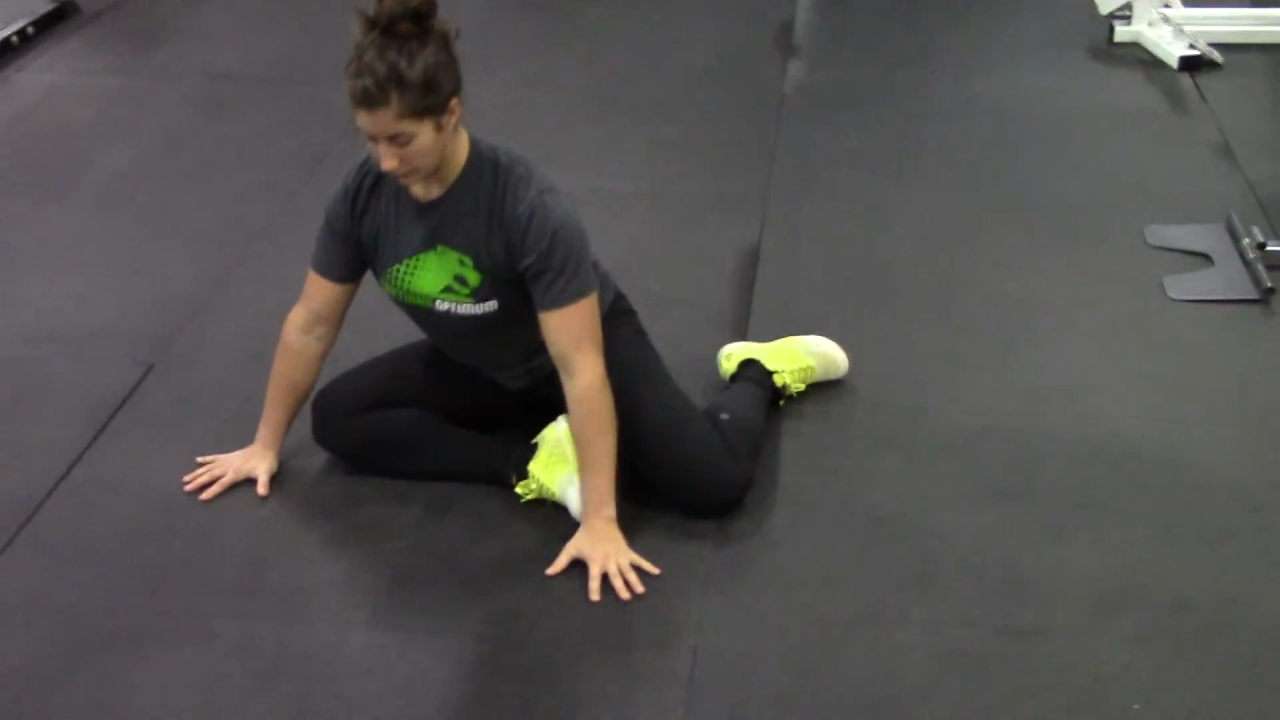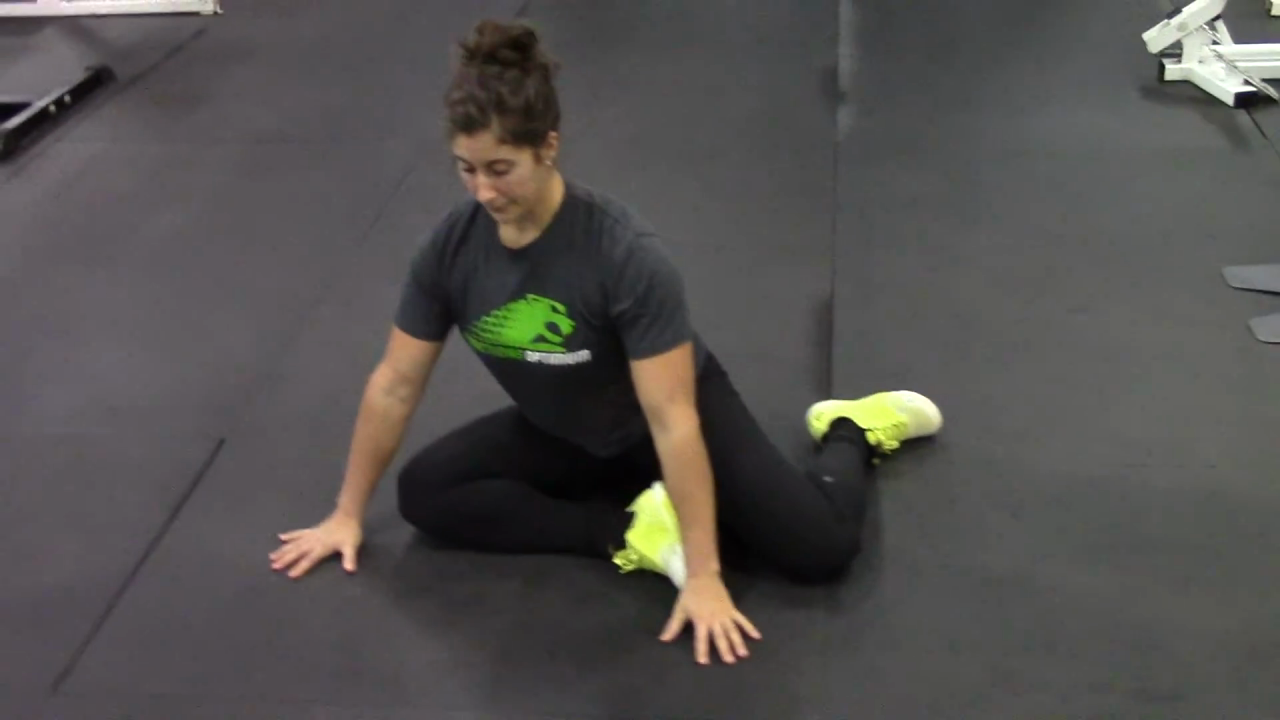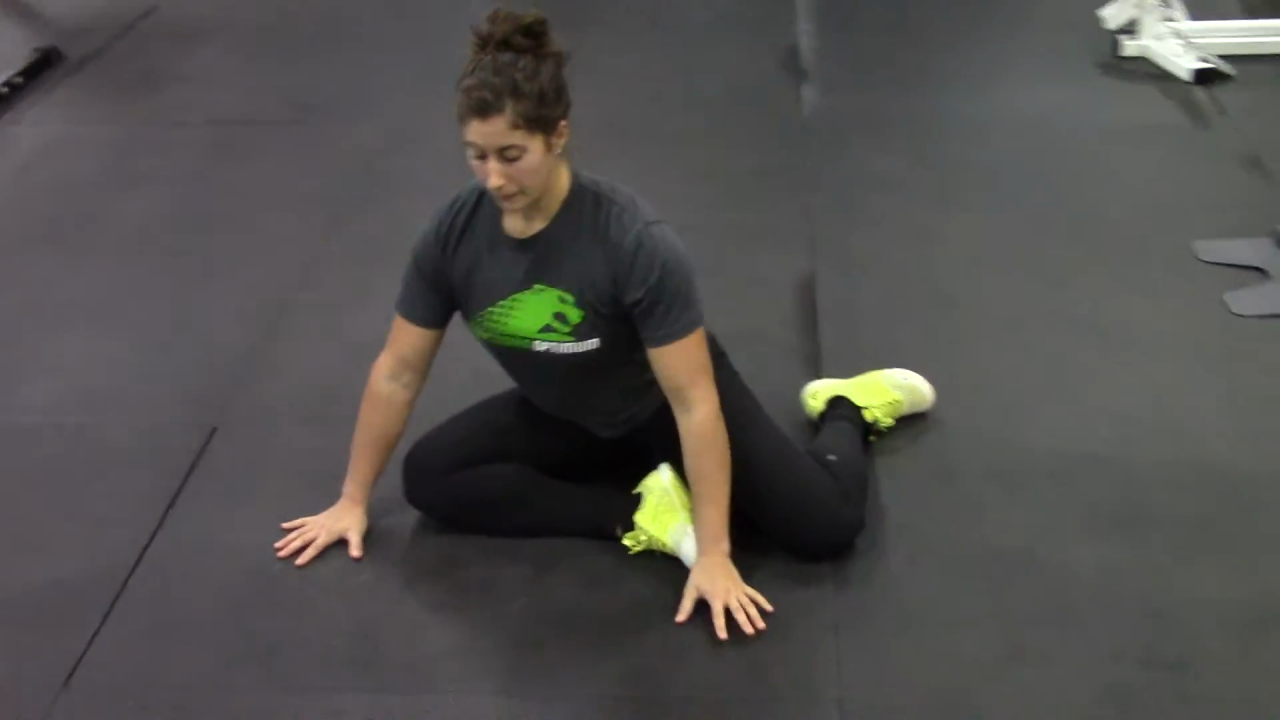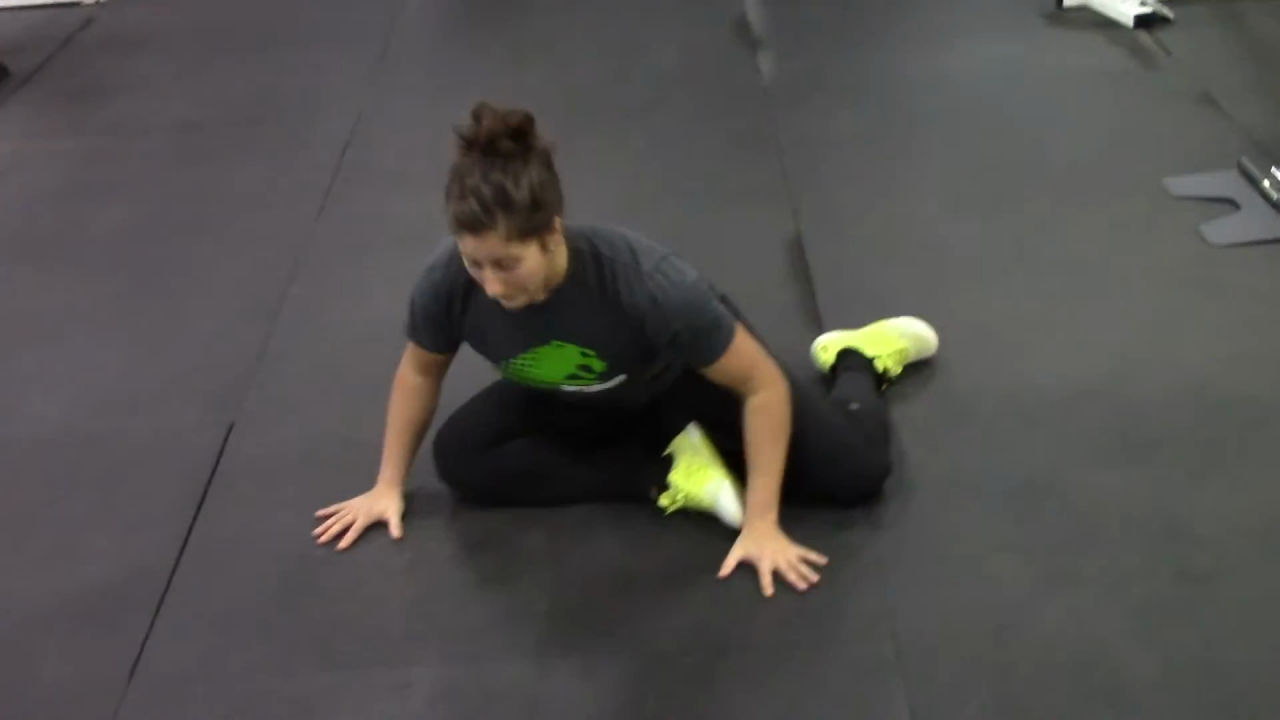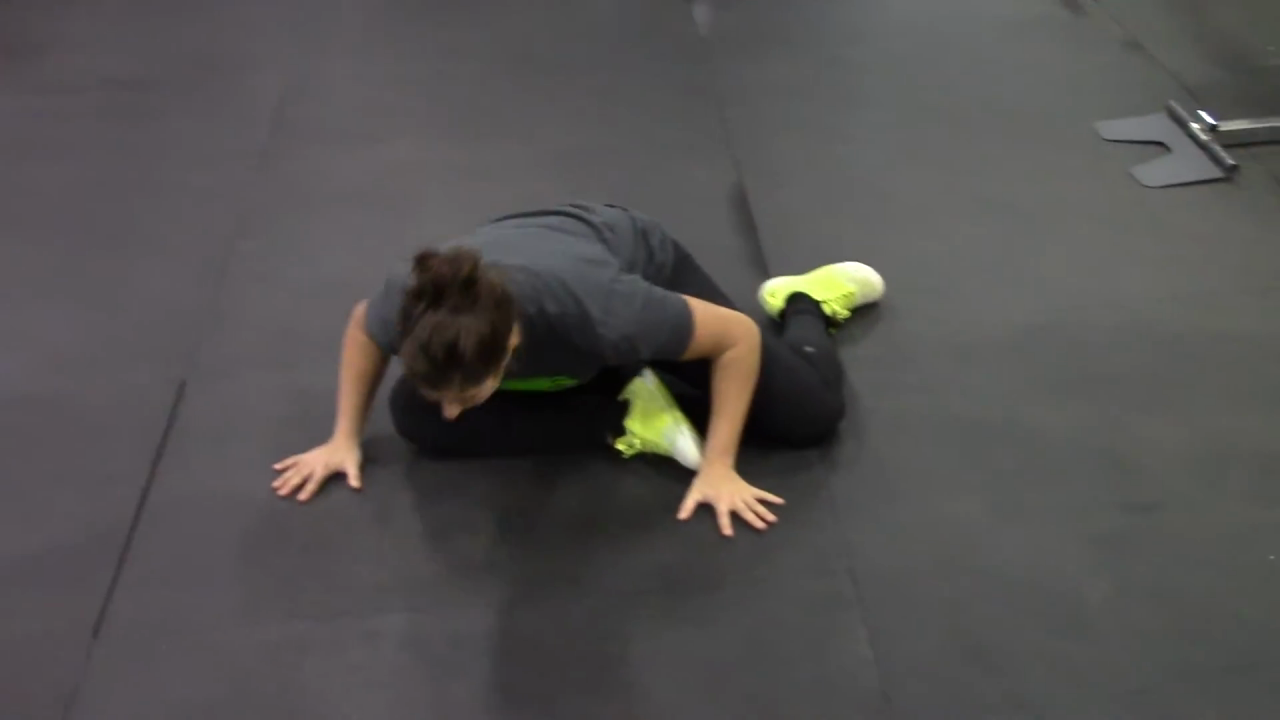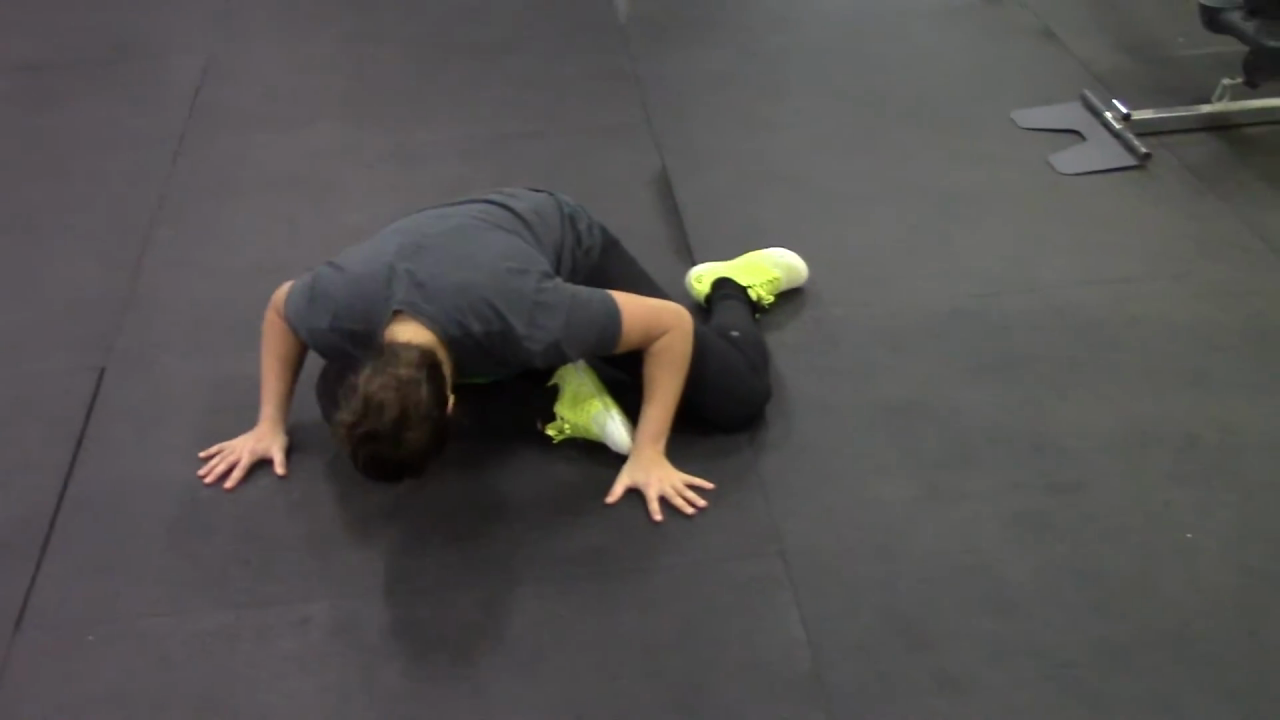
dt=0.5s
person 1, frame 1
left shoulder: (530, 207)
right shoulder: (363, 193)
left elbow: (580, 370)
right elbow: (311, 324)
left wrist: (600, 522)
right wrist: (266, 443)
left hip: (580, 345)
right hip: (475, 367)
left knee: (713, 483)
right knee: (336, 418)
left ankle: (759, 374)
right ankle: (532, 459)
person 1, frame 2
left shoulder: (625, 253)
right shoulder: (450, 247)
left elbow: (671, 420)
right elbow: (394, 386)
left wrist: (704, 576)
right wrist: (347, 514)
left hip: (673, 409)
right hip: (562, 434)
left knee: (819, 548)
right knee: (423, 493)
left ankle: (850, 432)
right ankle: (630, 528)
person 1, frame 3
left shoulder: (634, 241)
right shoulder: (451, 235)
left elbow: (693, 403)
right elbow: (397, 374)
left wrist: (715, 556)
right wrist: (353, 501)
left hip: (660, 406)
right hip: (561, 416)
left knee: (825, 527)
right knee: (428, 477)
left ankle: (849, 408)
right ankle: (638, 513)
person 1, frame 4
left shoulder: (647, 283)
right shoulder: (447, 283)
left elbow: (763, 387)
right elbow: (420, 372)
left wrist: (762, 524)
right wrist: (388, 485)
left hip: (689, 371)
left knee: (855, 473)
right knee: (459, 459)
left ankle: (857, 357)
right ankle: (670, 471)
person 1, frame 5
left shoulder: (603, 315)
right shoulder: (406, 315)
left elbow: (740, 337)
right elbow: (362, 323)
left wrist: (717, 466)
right wrist: (345, 438)
left hip: (641, 266)
left knee: (810, 414)
right knee: (413, 418)
left ankle: (806, 300)
right ankle: (626, 417)
person 1, frame 6
left shoulder: (531, 322)
right shoulder: (335, 315)
left elbow: (673, 324)
right elbow: (279, 305)
left wrist: (649, 453)
right wrist: (270, 425)
left hip: (570, 251)
right hip: (473, 239)
left knee: (737, 398)
right knee: (336, 398)
left ankle: (731, 285)
right ankle: (556, 400)
